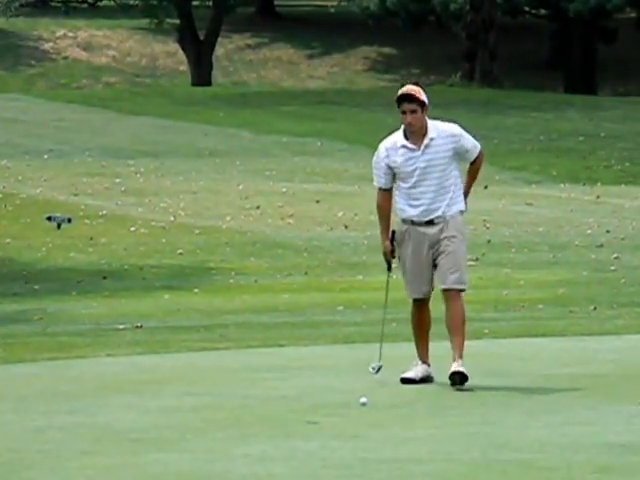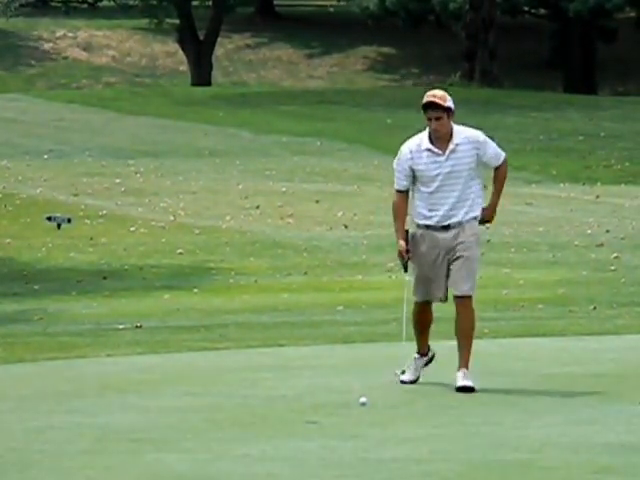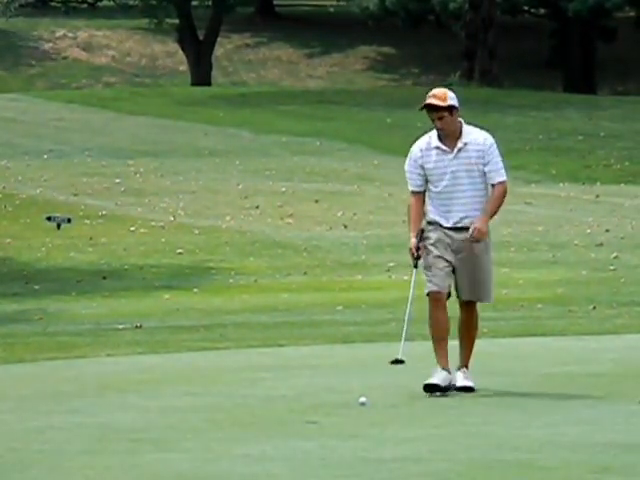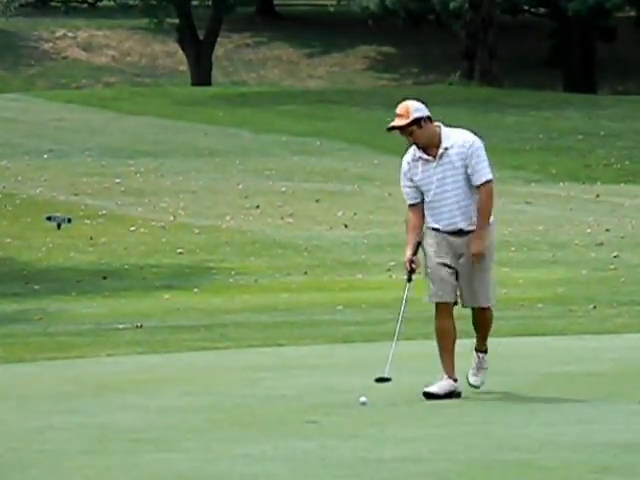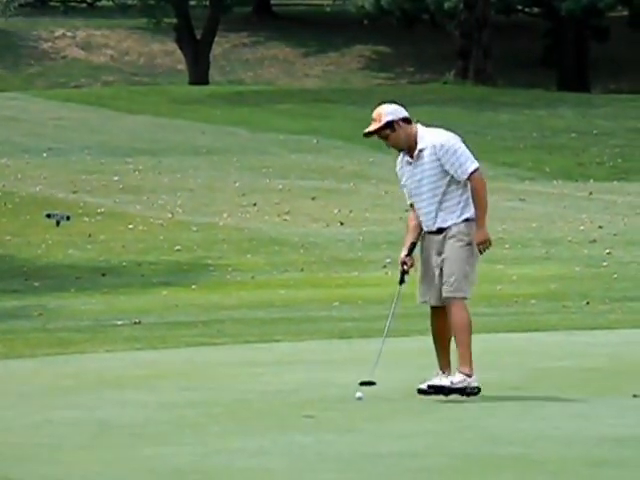
dt=0.4s
person 1, frame 1
left shoulder: (451, 134)
right shoulder: (387, 149)
left elbow: (477, 155)
right elbow: (384, 194)
left wrist: (465, 192)
right wrist: (385, 237)
left hip: (448, 223)
right hip: (412, 229)
left knee: (452, 291)
right knee: (419, 298)
left ankle: (457, 360)
right ankle: (423, 364)
person 1, frame 2
left shoulder: (475, 140)
right shoulder: (409, 150)
left elbow: (501, 164)
right elbow: (401, 195)
left wrist: (493, 203)
right wrist: (400, 237)
left hip: (465, 229)
right hip: (426, 233)
left knee: (463, 297)
right knee: (423, 299)
left ankle: (463, 370)
right ankle: (422, 353)
person 1, frame 3
left shoulder: (483, 142)
right shoulder: (420, 150)
left elbow: (500, 186)
right elbow: (417, 195)
left wrist: (483, 221)
right wrist: (414, 234)
left hip: (474, 234)
right hip: (437, 232)
left knee: (468, 303)
right knee: (436, 295)
left ankle: (463, 368)
right ankle: (442, 369)
person 1, frame 4
left shoulder: (466, 143)
right shoulder: (409, 163)
left elbow: (485, 189)
right elbow: (415, 209)
left wrist: (481, 236)
right wrist: (410, 248)
left hip: (473, 235)
right hip: (437, 237)
left knee: (480, 305)
right knee: (443, 305)
left ankle: (480, 351)
right ankle: (449, 378)
person 1, frame 5
left shoulder: (442, 142)
right shoulder: (403, 163)
left elbow: (476, 177)
left wrist: (482, 226)
right wrist: (407, 247)
left hip: (462, 230)
right hip: (432, 237)
left knee: (454, 299)
right knee: (436, 304)
left ankle: (466, 375)
right ankle: (446, 373)
